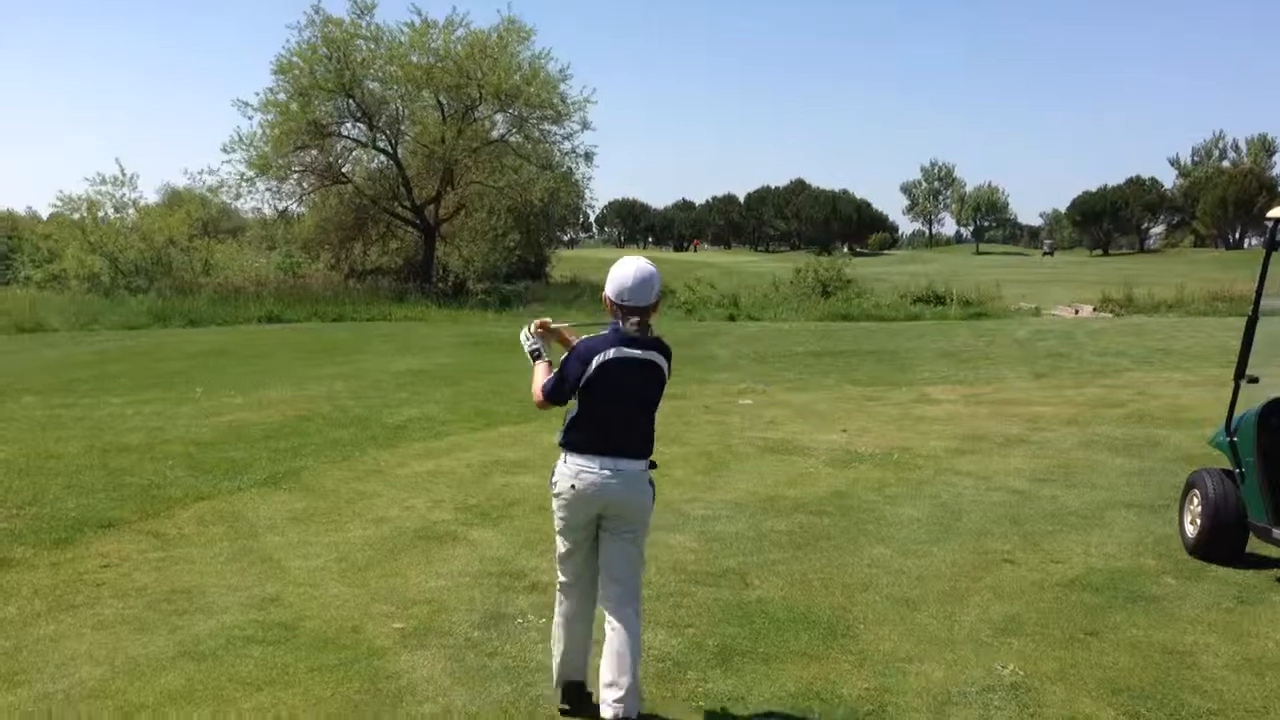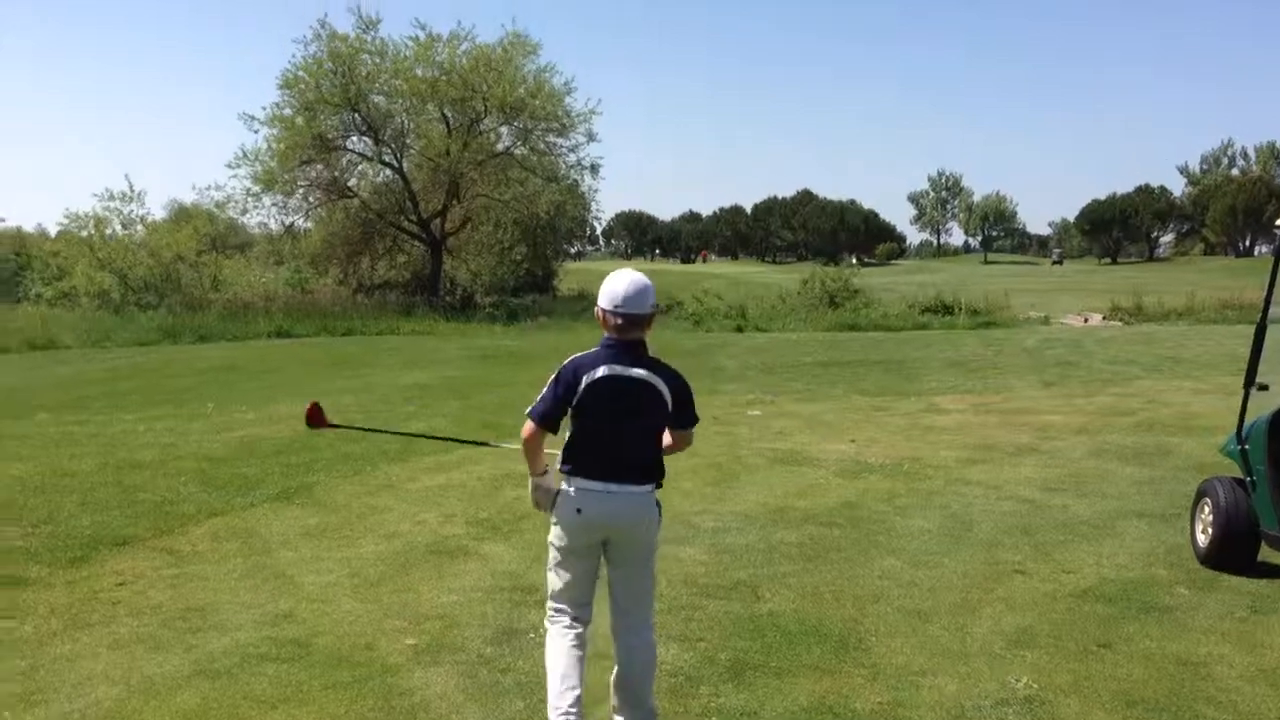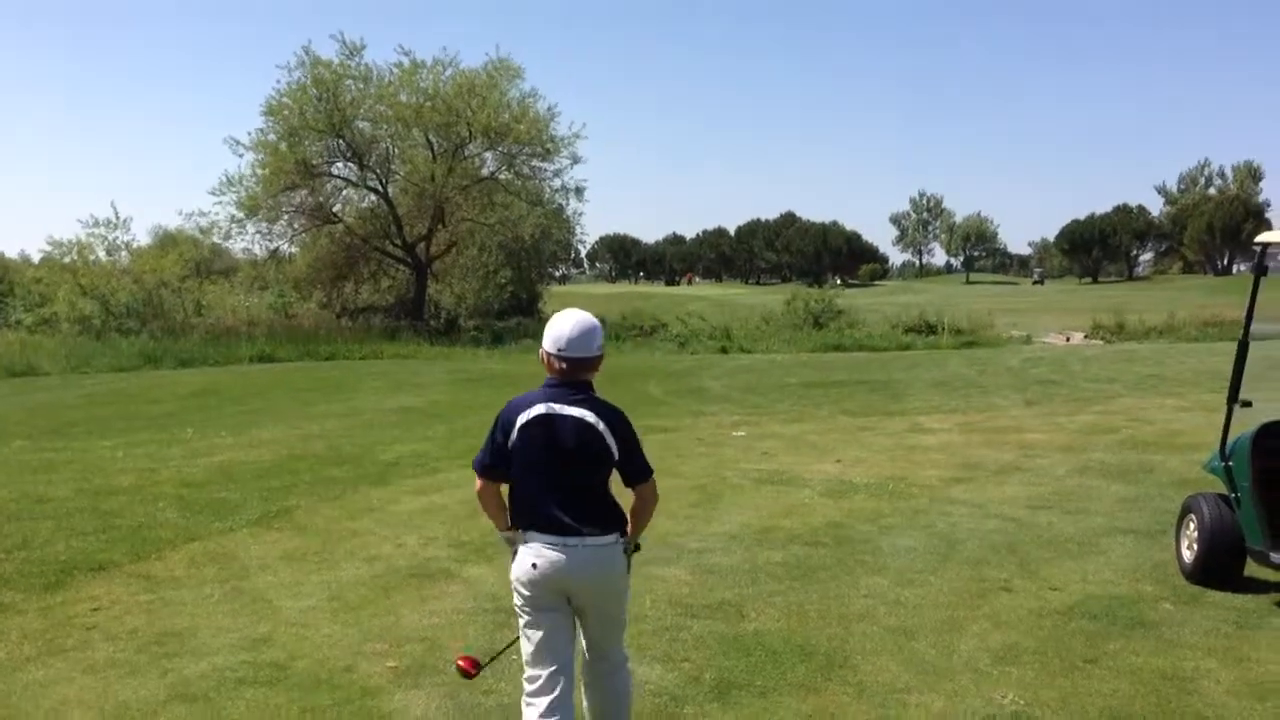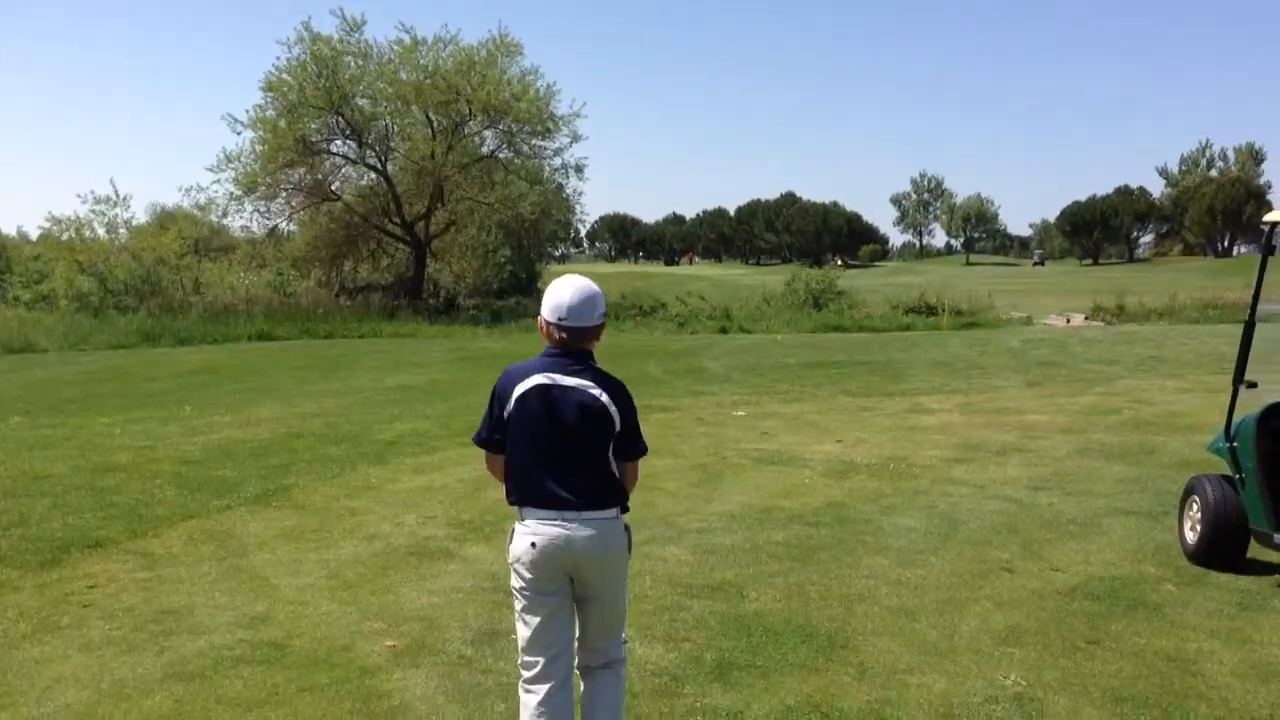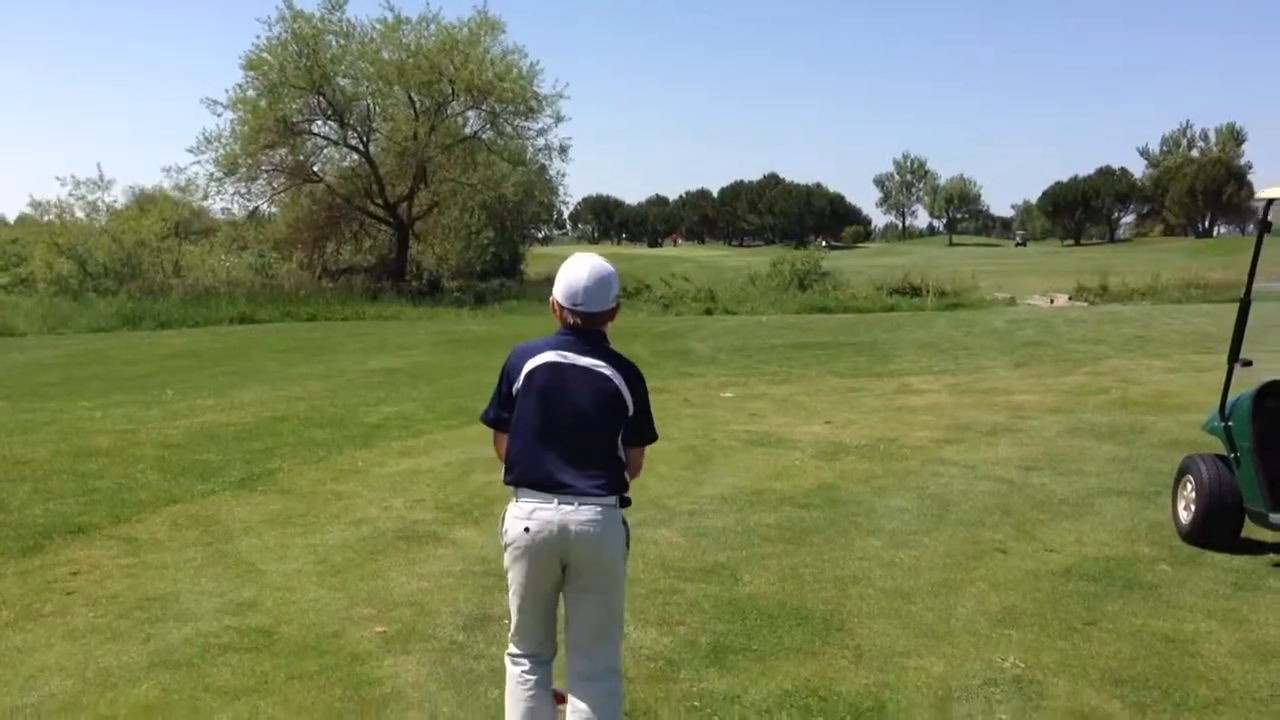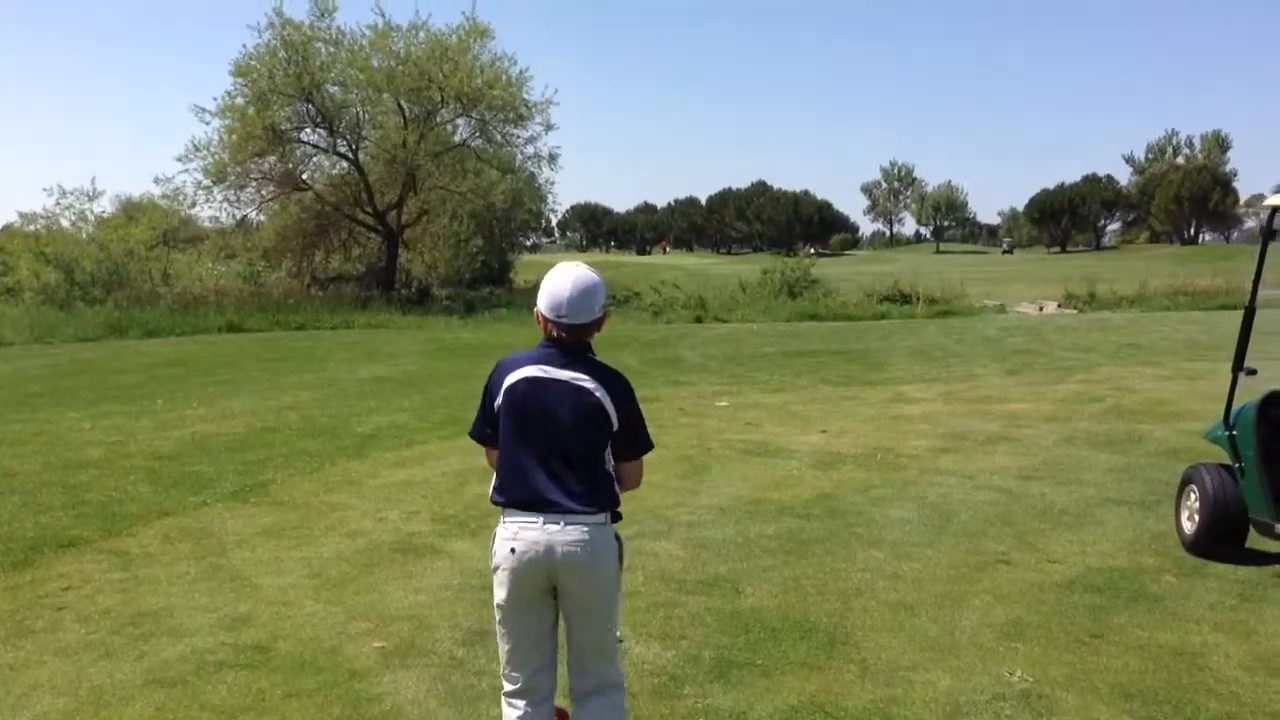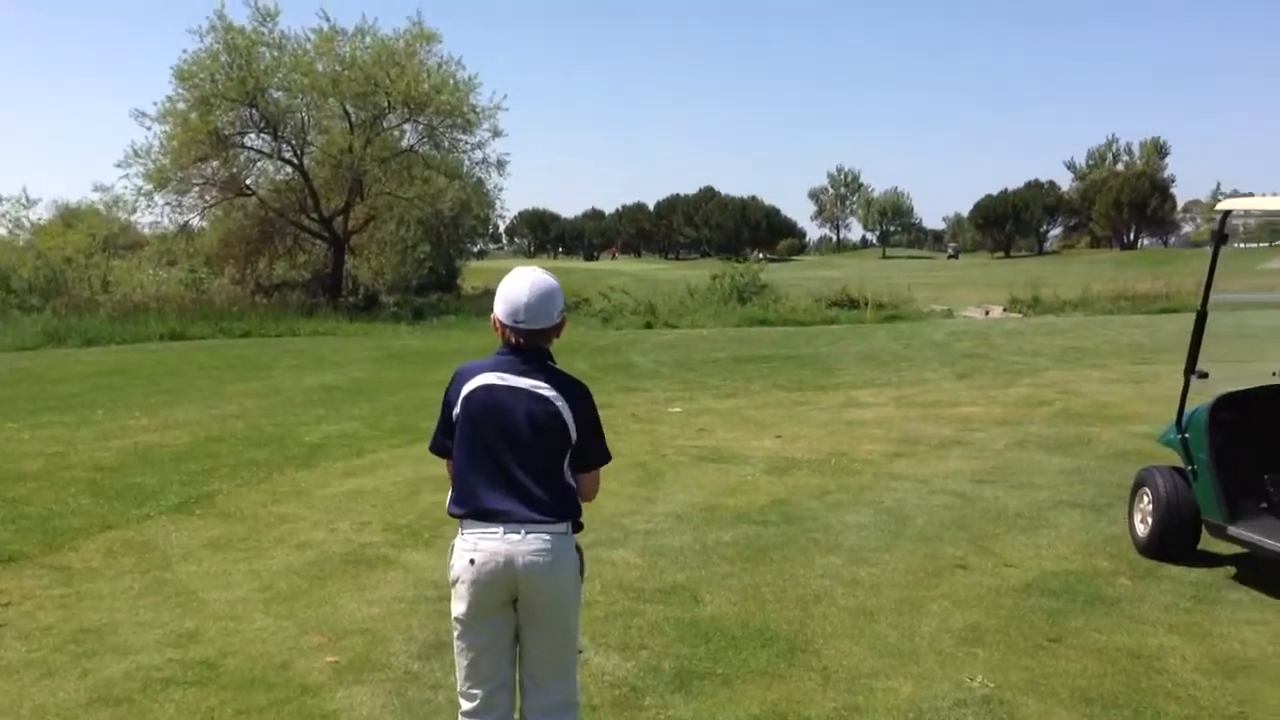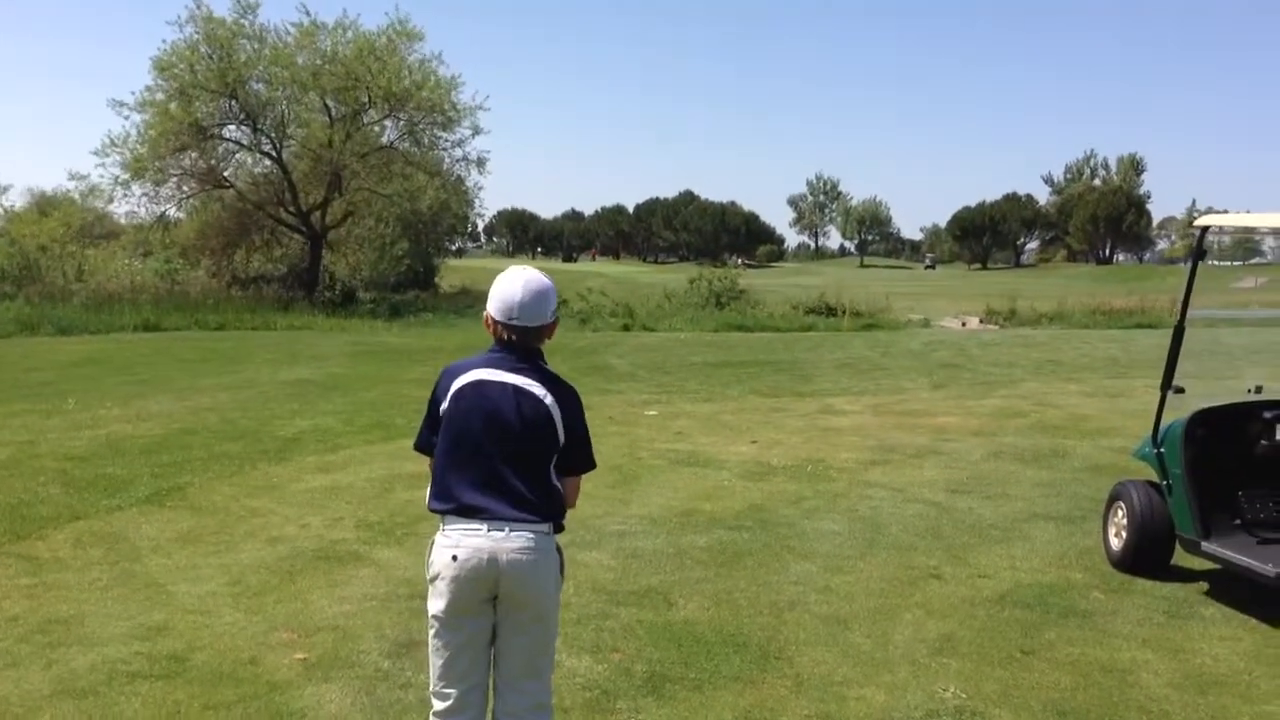
dt=0.3s
person 1, frame 1
left shoulder: (590, 351)
right shoulder: (661, 356)
left elbow: (543, 399)
left wrist: (538, 355)
right wrist: (562, 337)
left hip: (579, 475)
right hip: (632, 482)
left knee: (573, 586)
right knee: (621, 597)
person 1, frame 2
left shoulder: (578, 368)
right shoulder: (668, 380)
left elbow: (531, 434)
right elbow: (682, 439)
left wrist: (538, 476)
left hip: (578, 502)
right hip: (638, 507)
left knee: (566, 616)
right knee: (634, 623)
person 1, frame 3
left shoulder: (517, 412)
right shoulder: (610, 419)
left elbow: (486, 488)
right elbow: (647, 495)
left wrist: (509, 531)
right wrist: (628, 540)
left hip: (537, 557)
right hip: (601, 556)
left knee: (545, 683)
right knee: (606, 662)
person 1, frame 4
left shoulder: (513, 382)
right shoulder: (612, 391)
left elbow: (495, 464)
right elbow: (628, 475)
left hip: (536, 535)
right hip: (602, 534)
left knee: (541, 669)
right knee: (603, 660)
person 1, frame 5
left shoulder: (523, 360)
right shoulder: (624, 374)
left elbow: (502, 446)
right elbow: (634, 463)
left hip: (530, 516)
right hip: (598, 521)
left knee: (526, 653)
right knee: (595, 665)
person 1, frame 6
left shoulder: (506, 374)
right shoulder: (611, 385)
left elbow: (494, 458)
right elbow: (631, 478)
left hip: (518, 536)
right hip: (589, 539)
right knee: (598, 682)
person 1, frame 7
left shoulder: (465, 382)
right shoulder: (570, 394)
left elbow: (453, 469)
right elbow: (587, 489)
left hip: (478, 548)
right hip: (550, 550)
person 1, frame 8
left shoulder: (454, 379)
right shoulder: (560, 396)
left elbow: (435, 466)
right elbow: (569, 495)
left hip: (459, 545)
right hip: (532, 550)
